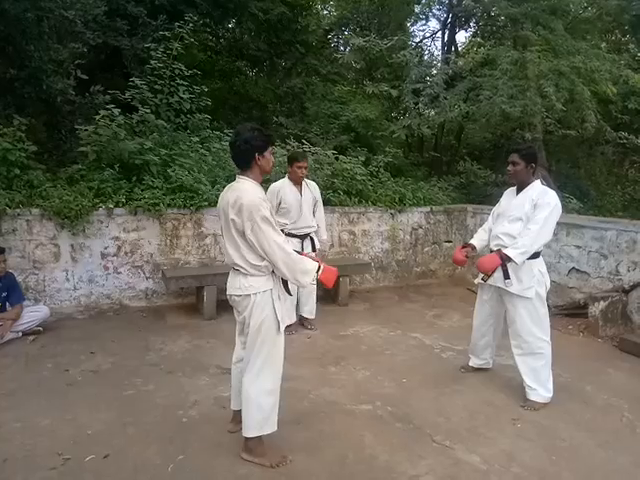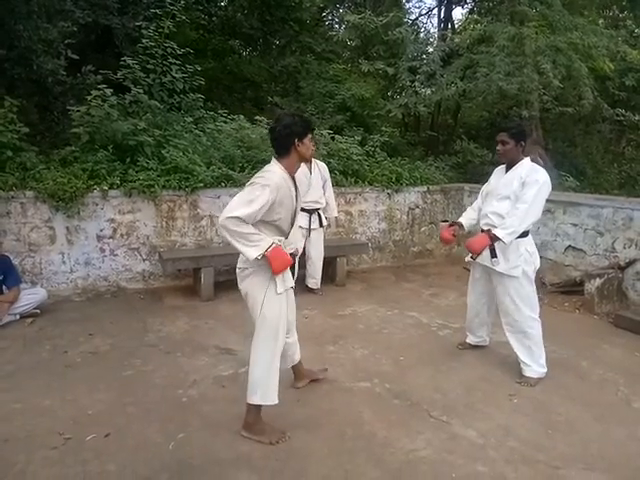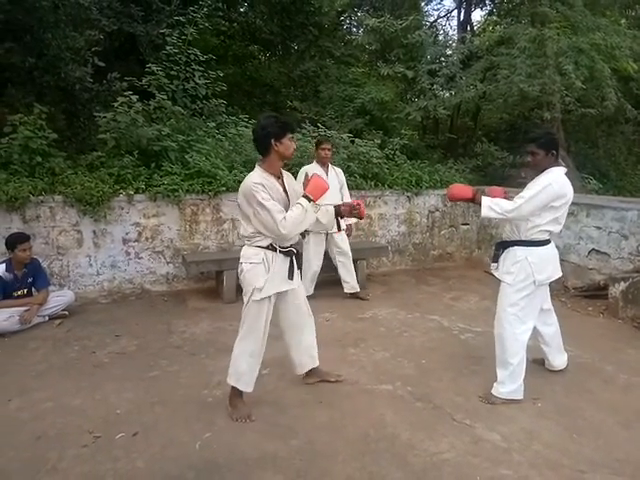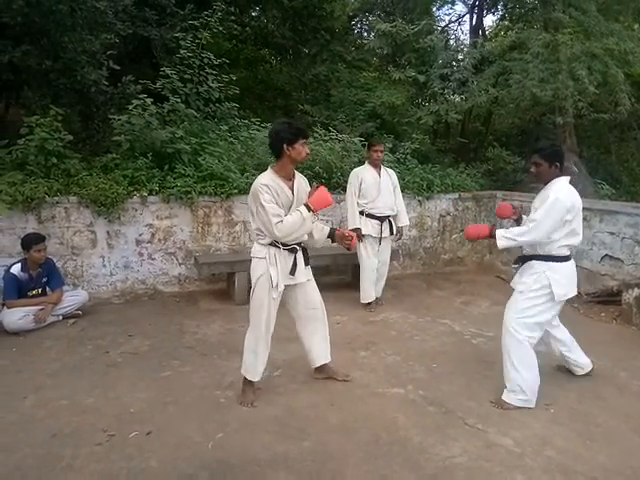
dt=1s
person 1, frame 1
left shoulder: (230, 193)
right shoulder: (252, 199)
right elbow: (276, 250)
left wrist: (296, 257)
right wrist: (318, 270)
left hip: (242, 282)
right hip: (260, 290)
left knee: (246, 352)
right knee: (264, 362)
left ankle: (240, 415)
right ankle: (253, 442)
person 1, frame 2
left shoulder: (287, 177)
right shoulder: (272, 182)
right elbow: (229, 218)
left wrist: (286, 246)
right wrist: (266, 249)
left hip: (275, 264)
right hip: (261, 267)
left knee: (286, 324)
right knee: (270, 335)
left ankle: (299, 372)
right ankle: (253, 420)
person 1, frame 3
left shoulder: (286, 178)
right shoulder: (254, 186)
left elbow: (301, 215)
right elbow: (285, 228)
left wrist: (338, 210)
right wrist: (309, 198)
left hip: (284, 260)
right hip: (261, 262)
left knee: (300, 318)
right knee: (254, 330)
left ankle: (310, 370)
right ankle: (236, 395)
person 1, frame 4
left shoulder: (301, 181)
right shoulder: (263, 186)
right elbow: (280, 230)
left wrist: (332, 234)
right wrist: (308, 207)
left hip: (297, 257)
right hip: (270, 259)
left knee: (314, 311)
right knee: (262, 322)
left ankle: (321, 365)
right ankle: (249, 382)
person 2, frame 1
left shoulder: (546, 197)
right shoulder: (508, 194)
left elbow: (535, 235)
right elbow: (491, 223)
left wrist: (504, 256)
right wrist: (473, 245)
left hip: (524, 271)
right hip: (495, 266)
left knee: (529, 332)
right knee: (484, 319)
left ankle: (539, 391)
right ankle: (480, 360)
person 2, frame 2
left shoulder: (536, 175)
right shoulder: (498, 173)
left elbow: (524, 214)
right elbow: (481, 202)
left wrist: (493, 236)
right wrist: (461, 224)
left hip: (513, 250)
right hip: (487, 246)
left knee: (519, 310)
right knee: (478, 298)
left ankle: (534, 367)
right ankle: (477, 337)
person 2, frame 3
left shoulder: (553, 183)
right shoulder: (549, 180)
left elbow: (517, 209)
right elbow: (526, 210)
left wrist: (478, 199)
right wrist: (505, 201)
left hip: (527, 258)
right hip: (535, 255)
left knee: (511, 320)
right knee: (540, 310)
left ankle: (508, 389)
right ankle: (556, 359)
person 2, frame 4
left shoulder: (559, 195)
right shoulder: (555, 191)
left elbow: (536, 233)
left wrist: (496, 234)
right wrist: (520, 220)
left hip: (545, 272)
right hip: (548, 268)
left knee: (517, 327)
right knee: (546, 322)
left ankle: (519, 395)
right ankle: (580, 364)
person 3, frame 1
left shoulder: (313, 187)
right shoulder: (277, 188)
left elbow: (319, 215)
left wrist: (322, 240)
left hip: (308, 240)
right hip: (287, 240)
left ankle: (306, 315)
person 3, frame 2
left shoulder: (321, 167)
left elbow: (328, 192)
left wrist: (331, 215)
left hip: (316, 216)
right hip: (298, 216)
left knee: (316, 253)
left ankle: (313, 284)
person 3, frame 3
left shoulder: (338, 172)
right shoulder: (307, 171)
left elbow: (345, 197)
left wrist: (350, 221)
left hip: (336, 221)
left knee: (344, 254)
right knee: (312, 260)
left ankle: (353, 289)
right ankle: (304, 292)
person 3, frame 4
left shoulder: (390, 174)
right shoulder: (358, 173)
left elbow: (397, 199)
right elbow: (352, 200)
left wrist: (400, 224)
right wrist: (355, 226)
left hip: (386, 224)
right hip: (367, 223)
left knee: (383, 262)
right knee: (369, 262)
left ankle: (376, 294)
right ankle: (368, 298)
